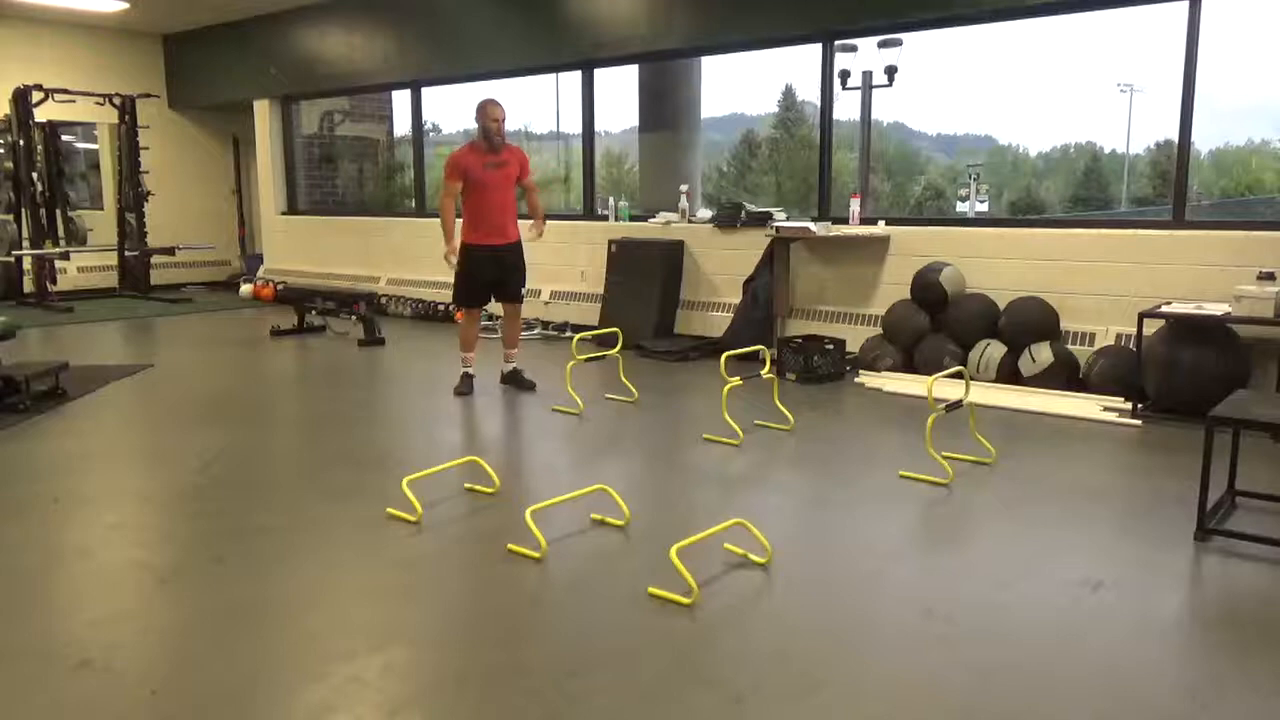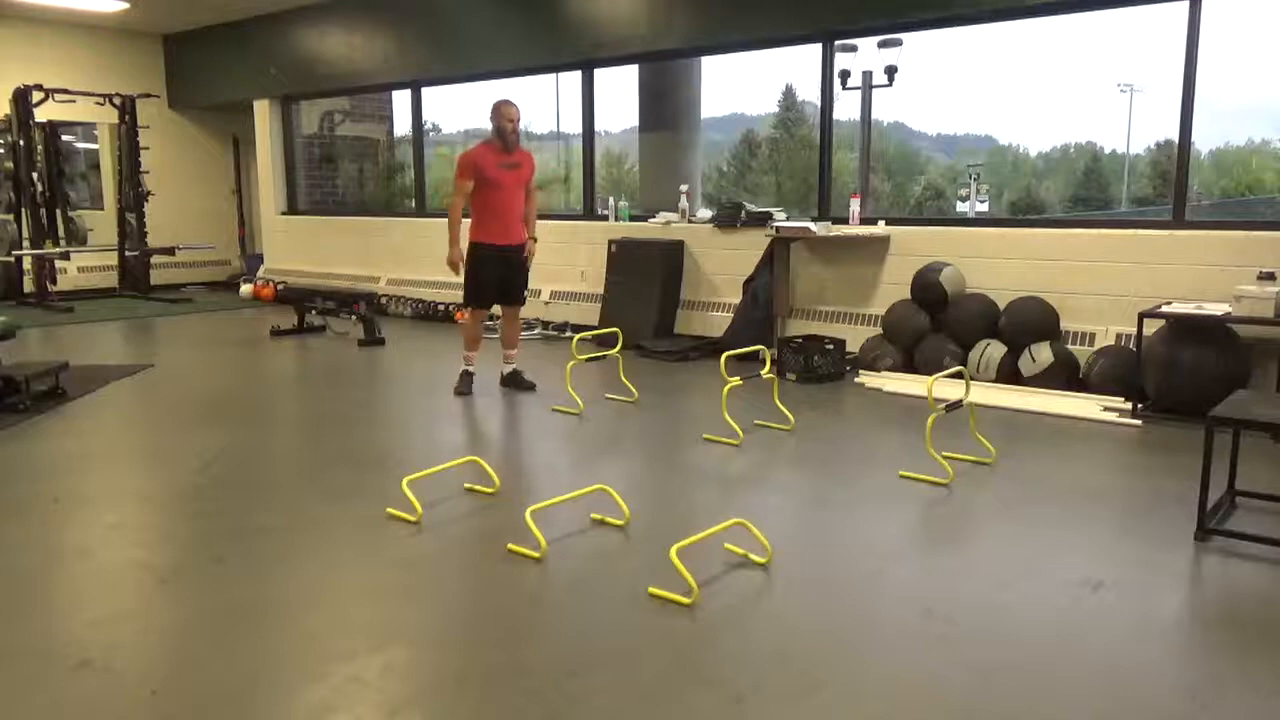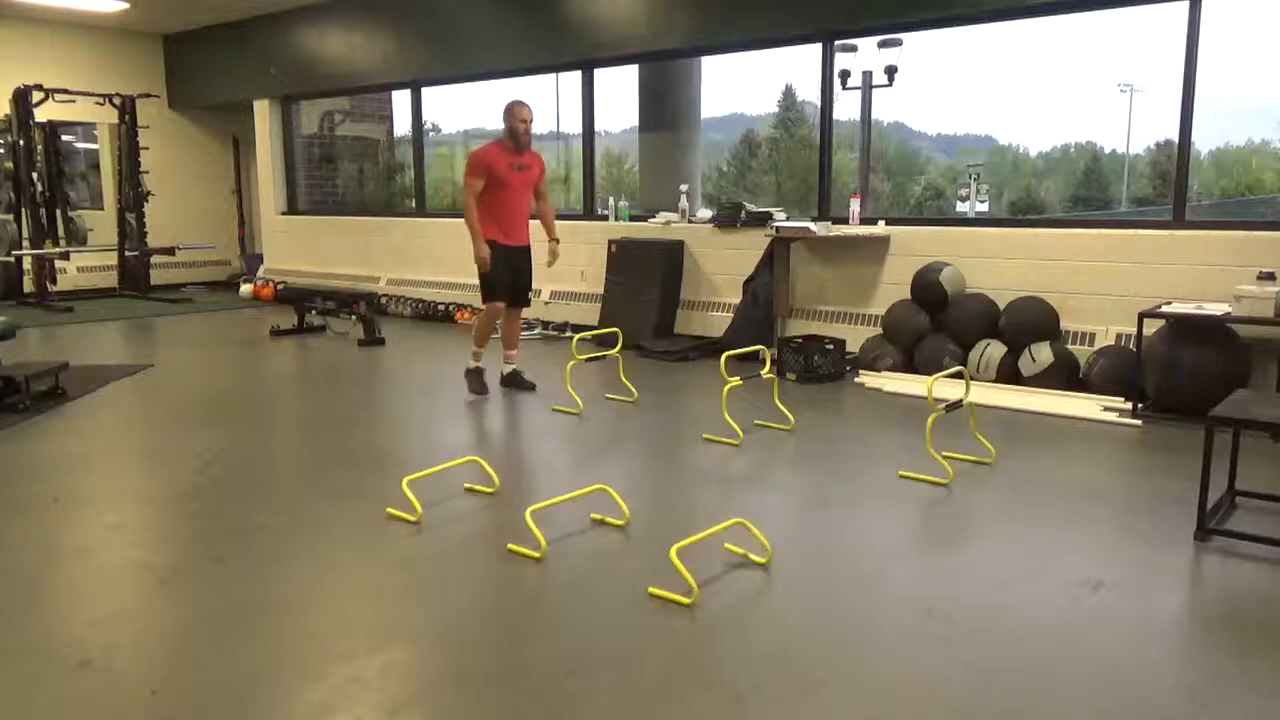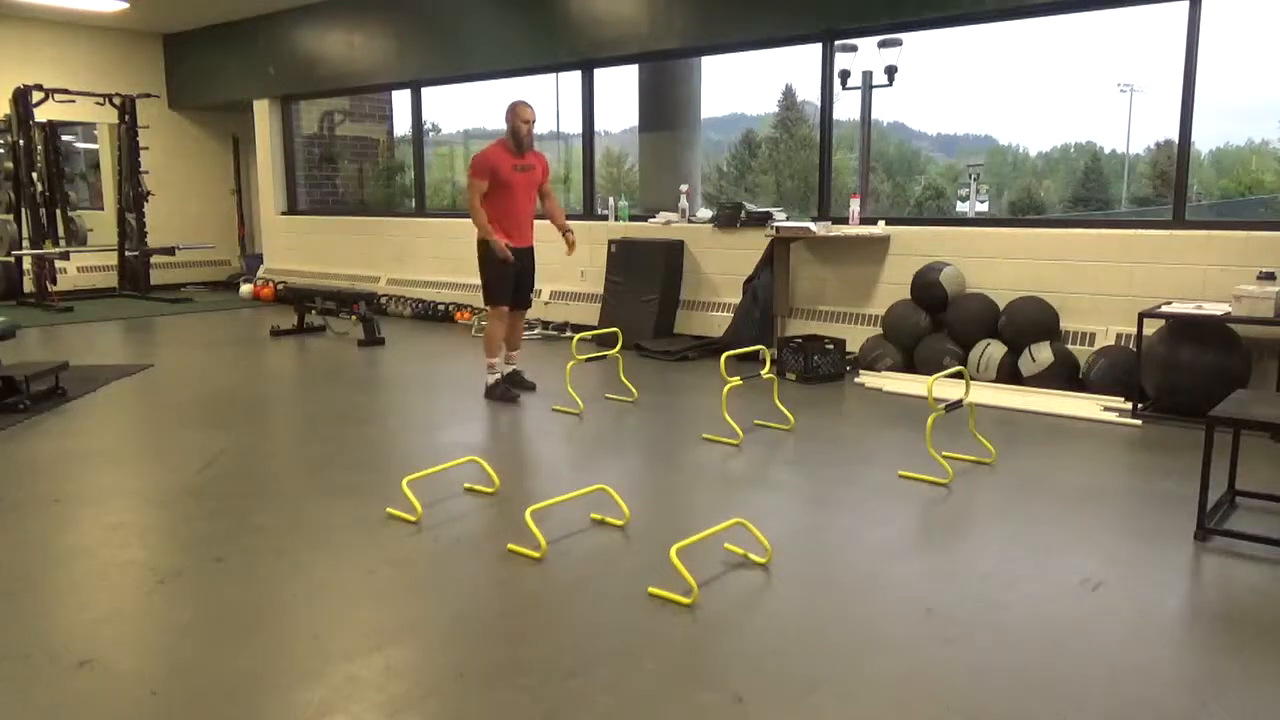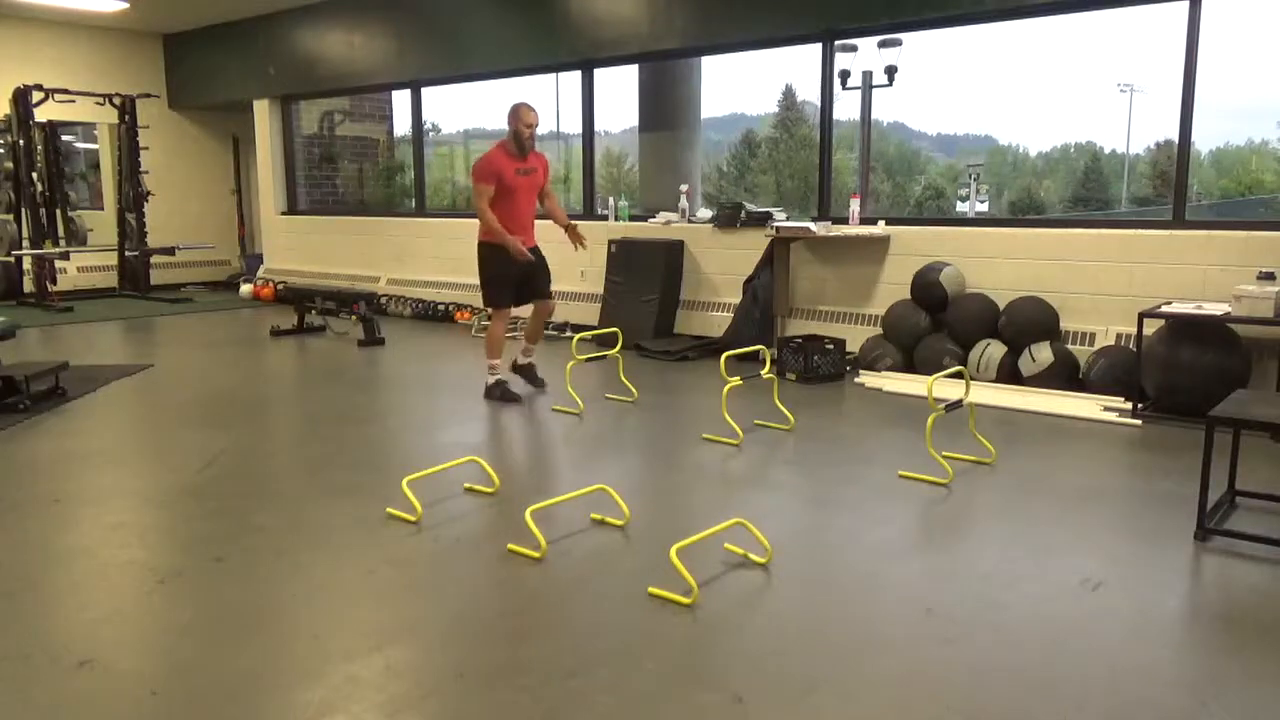
dt=0.2s
person 1, frame 1
left shoulder: (516, 155)
right shoulder: (460, 159)
left elbow: (529, 190)
right elbow: (448, 200)
left wrist: (538, 217)
right wrist: (449, 241)
left hip: (510, 245)
right hip: (476, 248)
left knee: (513, 307)
right knee: (471, 311)
left ankle: (510, 368)
right ankle: (467, 372)
person 1, frame 2
left shoulder: (526, 158)
right shoulder: (474, 157)
right elbow: (458, 201)
left wrist: (531, 237)
right wrist: (454, 245)
left hip: (517, 247)
right hip: (484, 247)
left knee: (513, 310)
right knee: (478, 311)
left ankle: (510, 370)
right ankle: (467, 370)
person 1, frame 3
left shoulder: (535, 160)
right shoulder: (484, 156)
left elbow: (543, 200)
right elbow: (469, 200)
left wrist: (552, 238)
right wrist: (478, 243)
left hip: (521, 246)
right hip: (493, 245)
left knee: (515, 310)
right knee: (495, 306)
left ankle: (509, 370)
right ankle: (475, 364)
person 1, frame 4
left shoulder: (538, 160)
right shoulder: (487, 158)
left elbow: (548, 198)
right elbow: (474, 202)
left wrist: (565, 229)
right wrist: (491, 237)
left hip: (525, 247)
right hip: (497, 247)
left knee: (519, 311)
right knee: (500, 310)
left ankle: (510, 369)
right ankle: (493, 380)
person 1, frame 5
left shoulder: (539, 161)
right shoulder: (490, 162)
left elbow: (547, 197)
right elbow: (481, 207)
left wrist: (567, 226)
right wrist: (506, 240)
left hip: (529, 246)
right hip: (498, 248)
left knee: (546, 305)
right knee: (501, 312)
left ankle: (524, 360)
right ankle: (493, 381)
